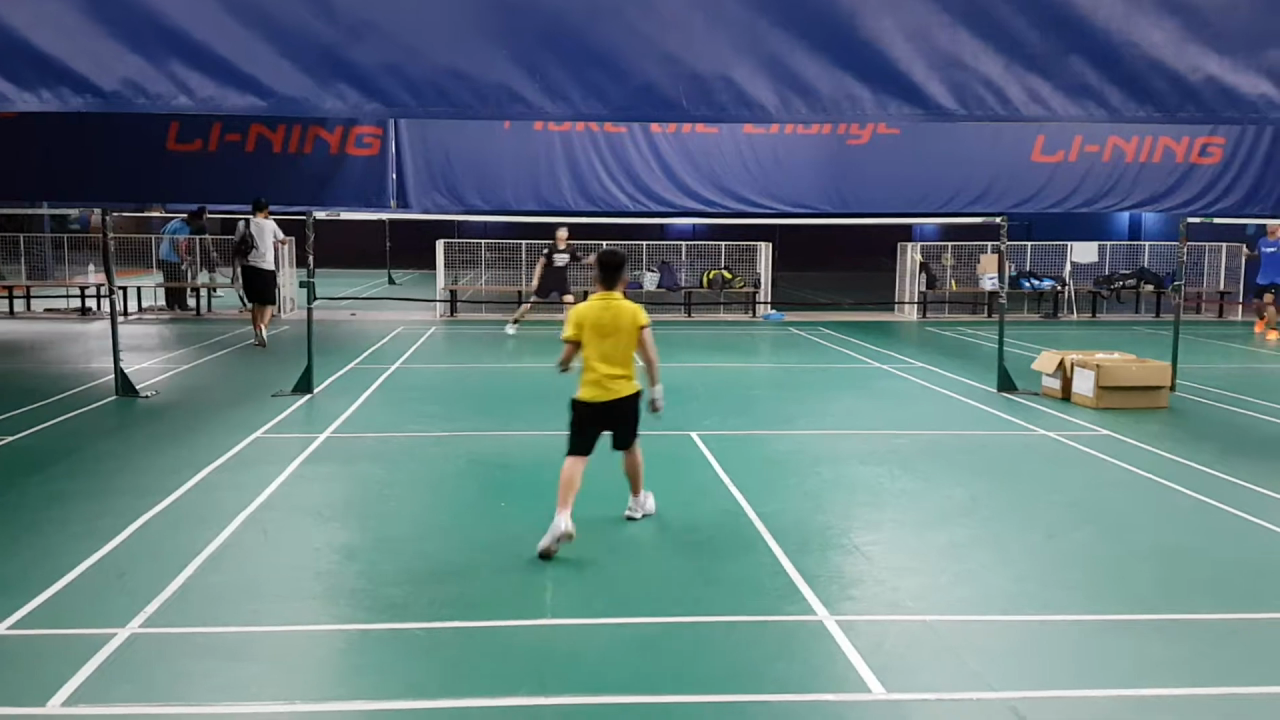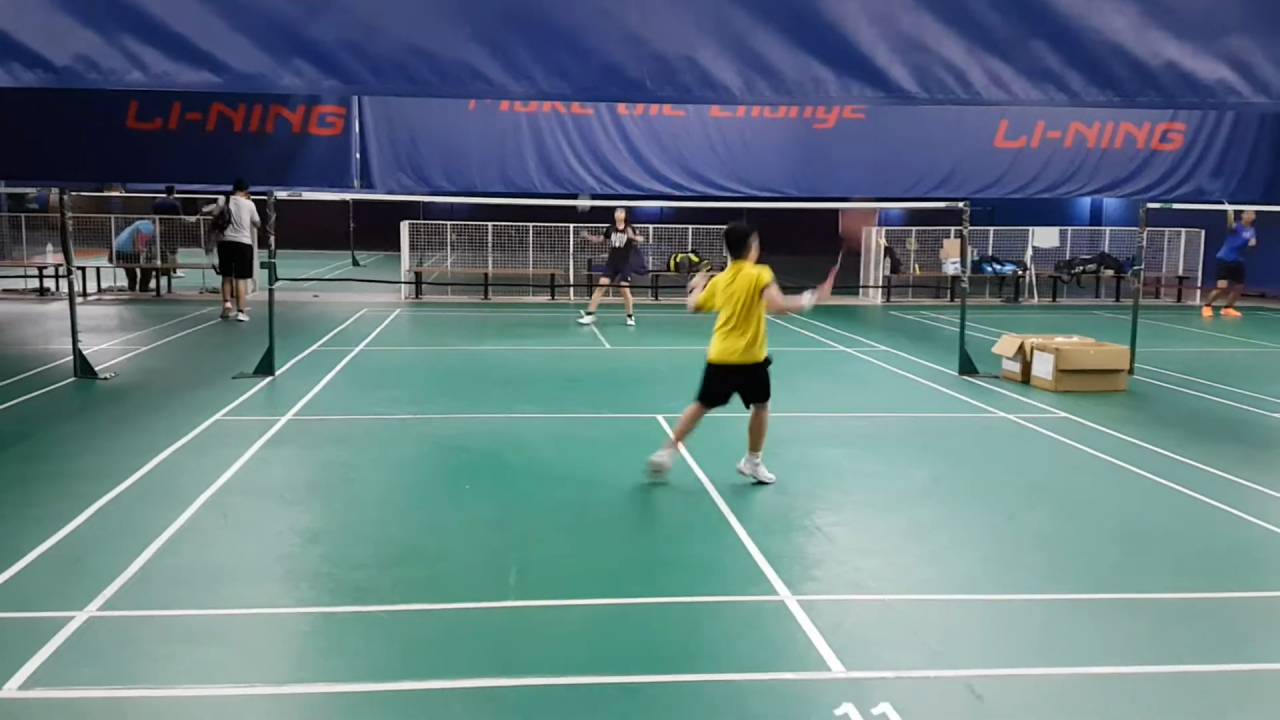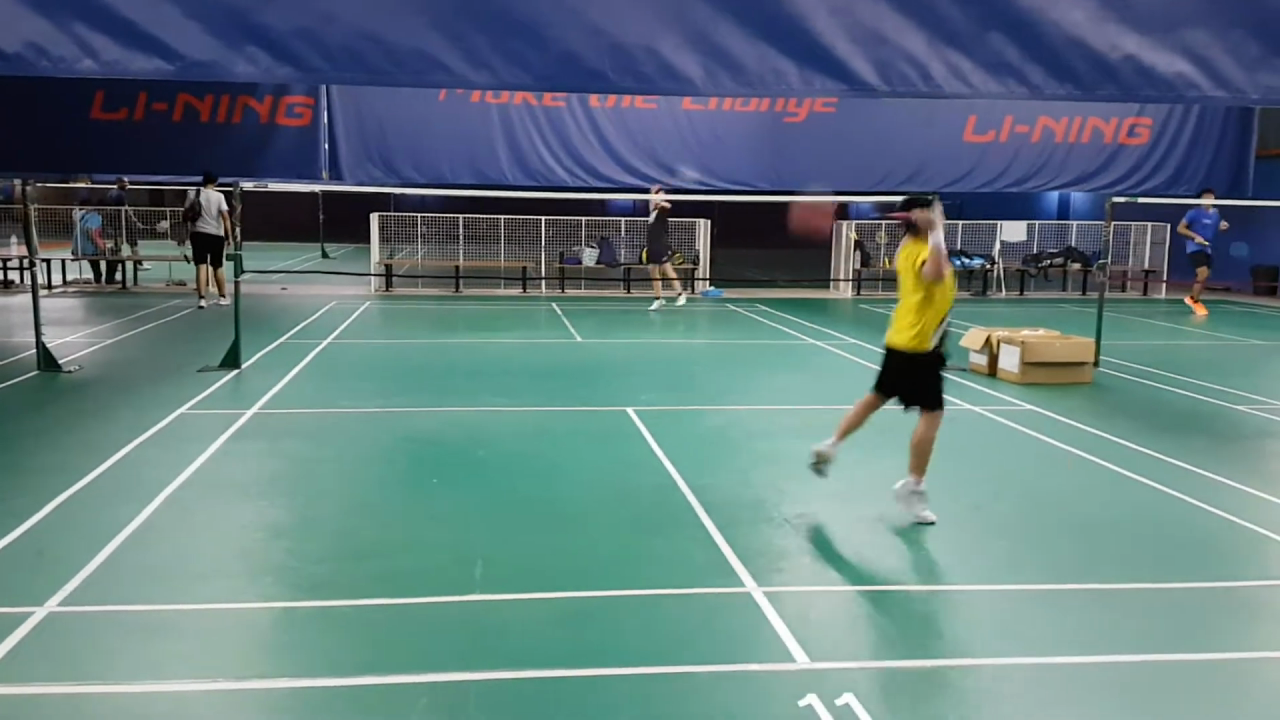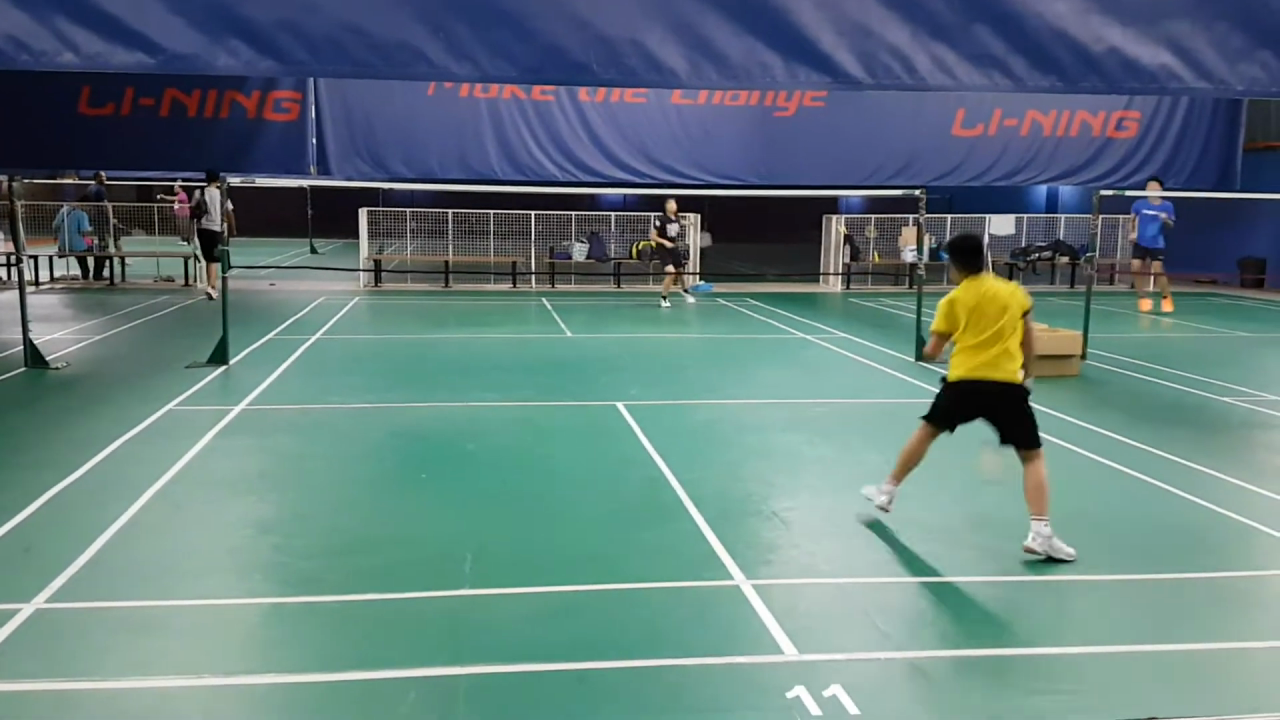
dt=0.7s
person 1, frame 1
left shoulder: (581, 311)
right shoulder: (635, 312)
left elbow: (567, 356)
right elbow: (649, 356)
left wrist: (562, 365)
right wrist: (656, 392)
left hip: (589, 397)
right hip: (625, 394)
left knee: (575, 459)
right knee: (630, 445)
left ankle: (562, 521)
right ankle: (638, 502)
person 1, frame 2
left shoulder: (718, 282)
right shoulder: (759, 274)
left elbow: (693, 306)
right elbow: (776, 305)
left wrist: (696, 287)
right wrist: (809, 299)
left hip: (720, 358)
right hip: (751, 358)
left knee: (701, 406)
right knee: (761, 407)
left ankle: (666, 453)
right ankle: (752, 463)
person 1, frame 3
left shoulder: (906, 250)
right shoulder: (927, 253)
right elbow: (933, 274)
right wrist: (935, 232)
left hip: (898, 342)
right hip: (919, 346)
left knee: (877, 397)
right knee: (931, 415)
left ankle: (829, 447)
right ankle: (912, 487)
person 1, frame 4
left shoulder: (951, 301)
right shoulder: (1013, 293)
left elbow: (931, 352)
right elbow: (1027, 341)
left wrist: (933, 347)
right wrist: (1025, 375)
left hip: (963, 381)
right hip: (1005, 383)
left knee: (927, 430)
right knee: (1032, 456)
left ankle: (887, 492)
right ankle: (1040, 532)
